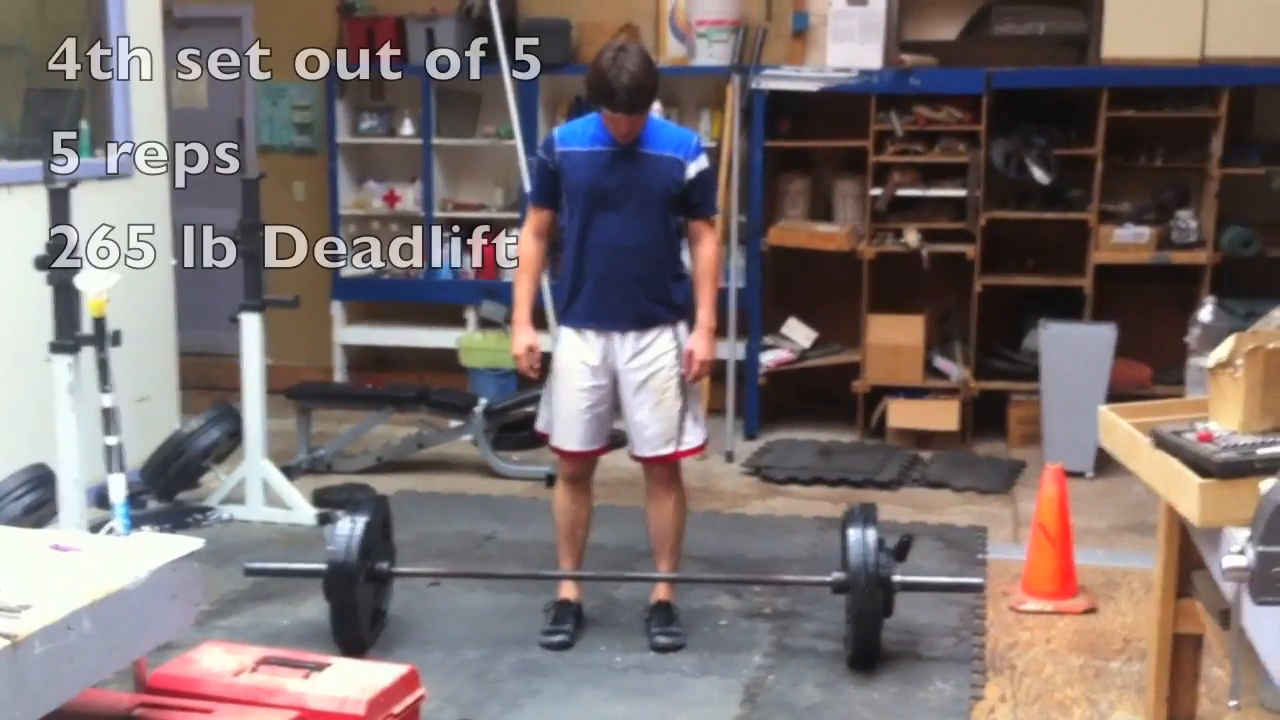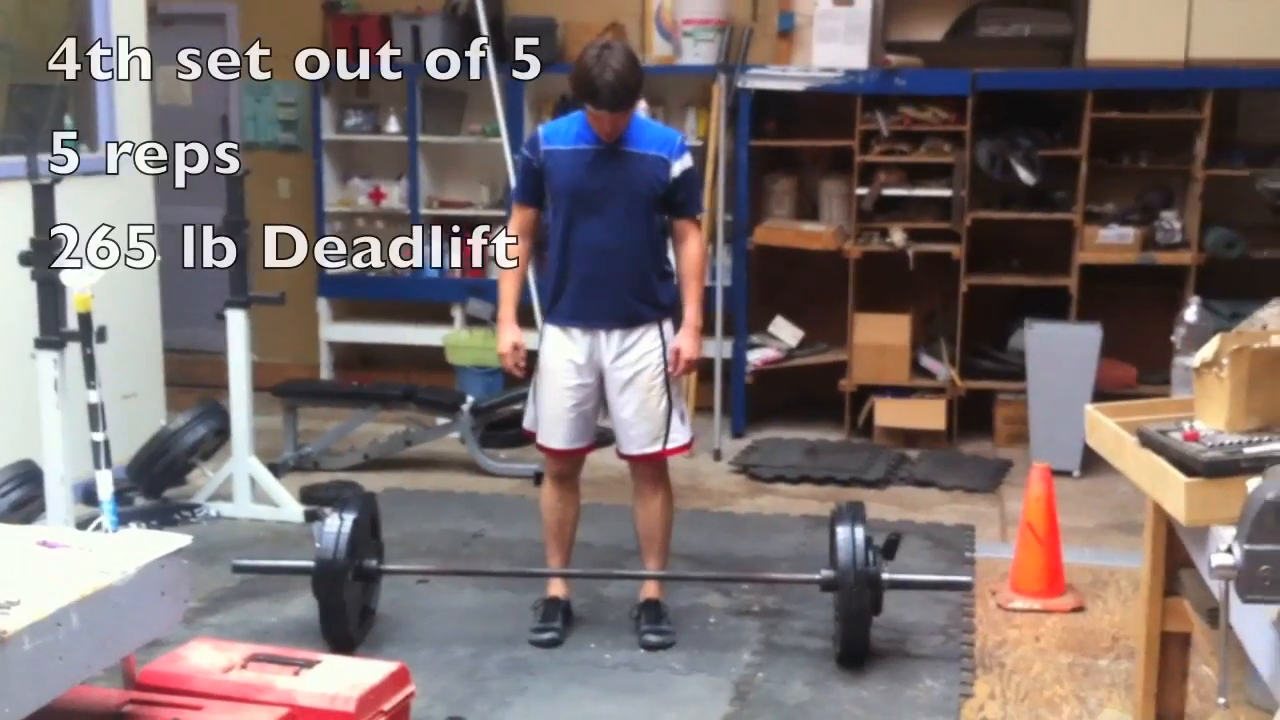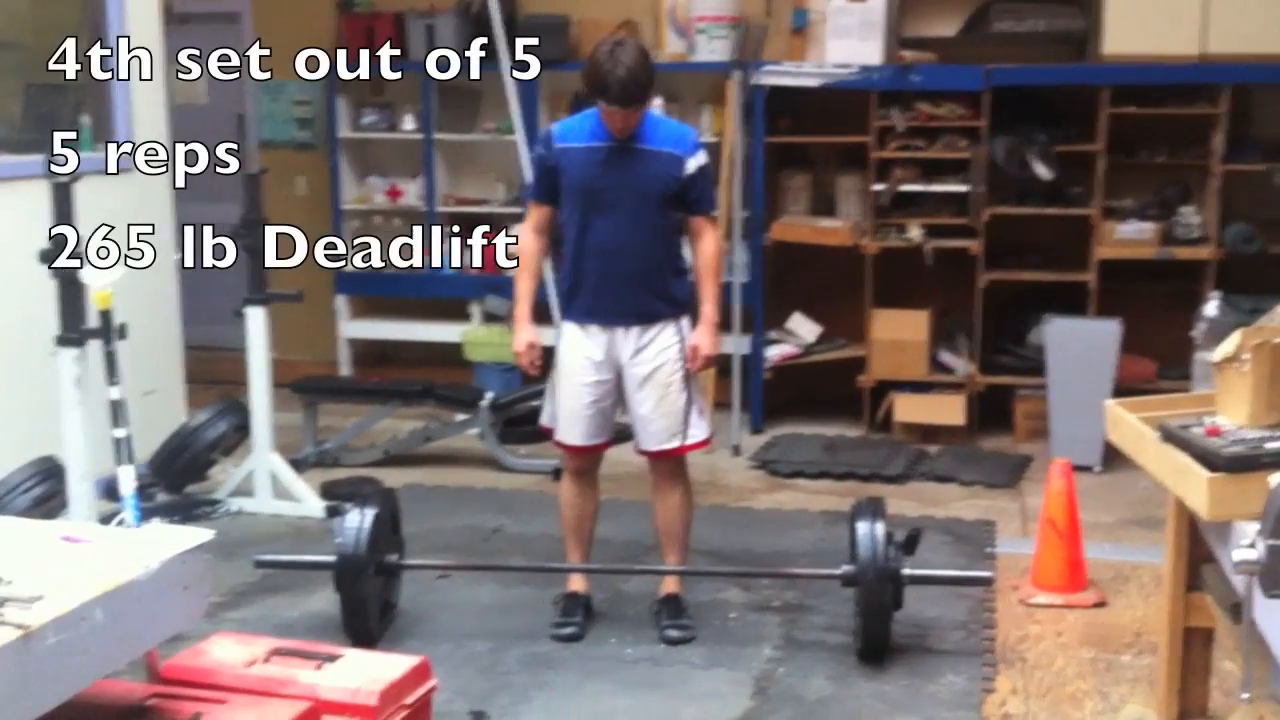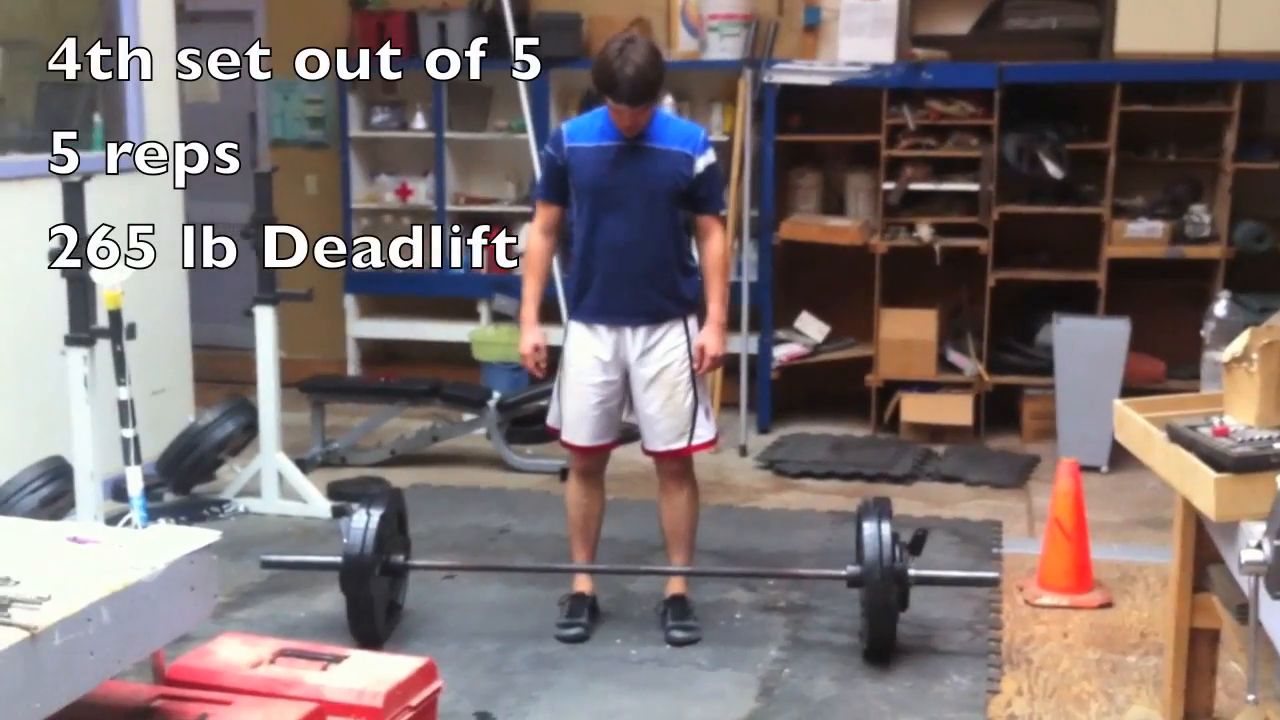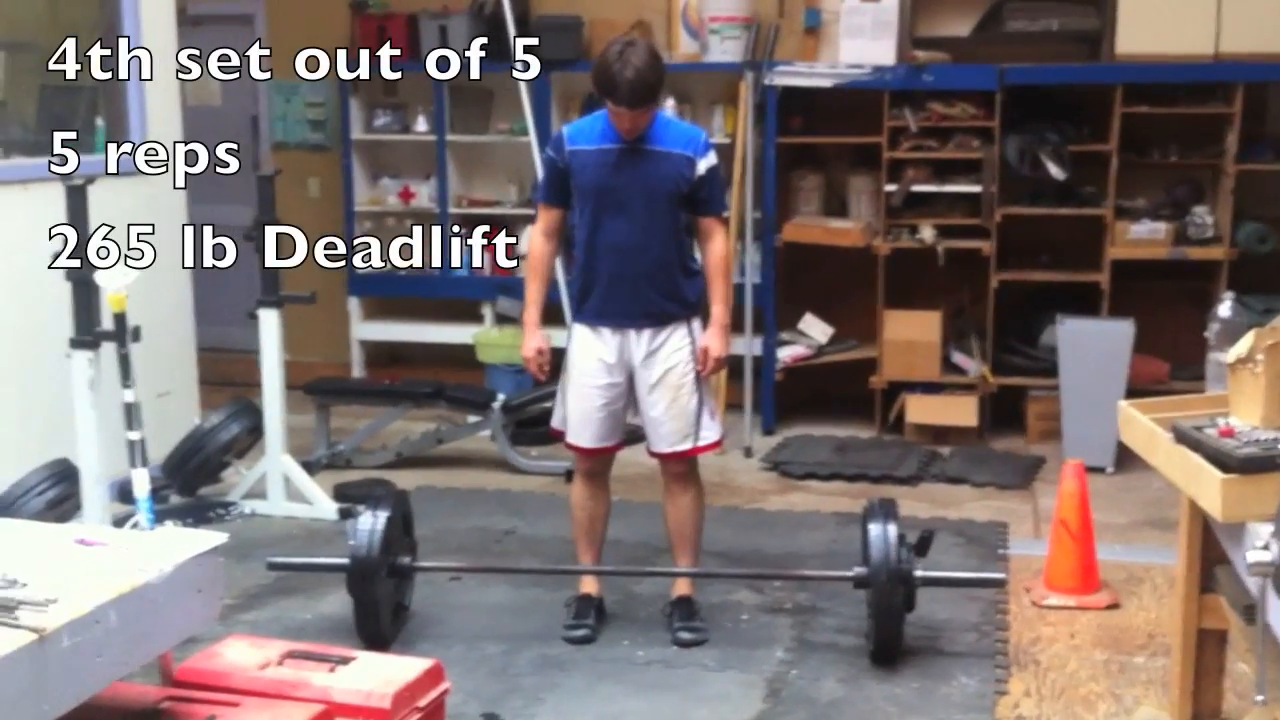
dt=0.1s
person 1, frame 1
left shoulder: (684, 150)
right shoulder: (561, 145)
left elbow: (703, 239)
right elbow: (535, 233)
left wrist: (704, 326)
right wrist: (522, 320)
left hip: (658, 331)
right hip: (580, 330)
left knee: (663, 465)
right knee: (572, 465)
left ankle: (664, 596)
right ankle: (567, 594)
person 1, frame 2
left shoulder: (668, 149)
right shoulder: (546, 143)
left elbow: (688, 238)
right elbow: (521, 232)
left wrist: (690, 325)
right wrist: (507, 318)
left hip: (644, 329)
right hip: (566, 327)
left knee: (650, 463)
right knee: (559, 463)
left ankle: (652, 594)
right ankle: (556, 591)
person 1, frame 3
left shoulder: (682, 146)
right shoulder: (559, 141)
left elbow: (703, 235)
right elbow: (535, 230)
left wrist: (708, 321)
right wrist: (523, 317)
left hip: (661, 326)
right hip: (583, 325)
left knee: (668, 459)
right knee: (578, 458)
left ankle: (671, 589)
right ankle: (576, 586)
person 1, frame 4
left shoulder: (691, 145)
right shoulder: (568, 140)
left elbow: (711, 235)
right elbow: (543, 230)
left wrist: (715, 321)
right wrist: (529, 319)
left hip: (667, 326)
right hip: (590, 325)
left knee: (674, 460)
right knee: (584, 459)
left ankle: (677, 590)
right ankle: (582, 587)
person 1, frame 5
left shoulder: (692, 147)
right shoulder: (569, 144)
left elbow: (713, 237)
right elbow: (545, 234)
left wrist: (718, 324)
right wrist: (532, 323)
left hip: (672, 329)
right hip: (594, 328)
left knee: (679, 462)
right knee: (589, 461)
left ankle: (684, 591)
right ankle: (588, 588)
